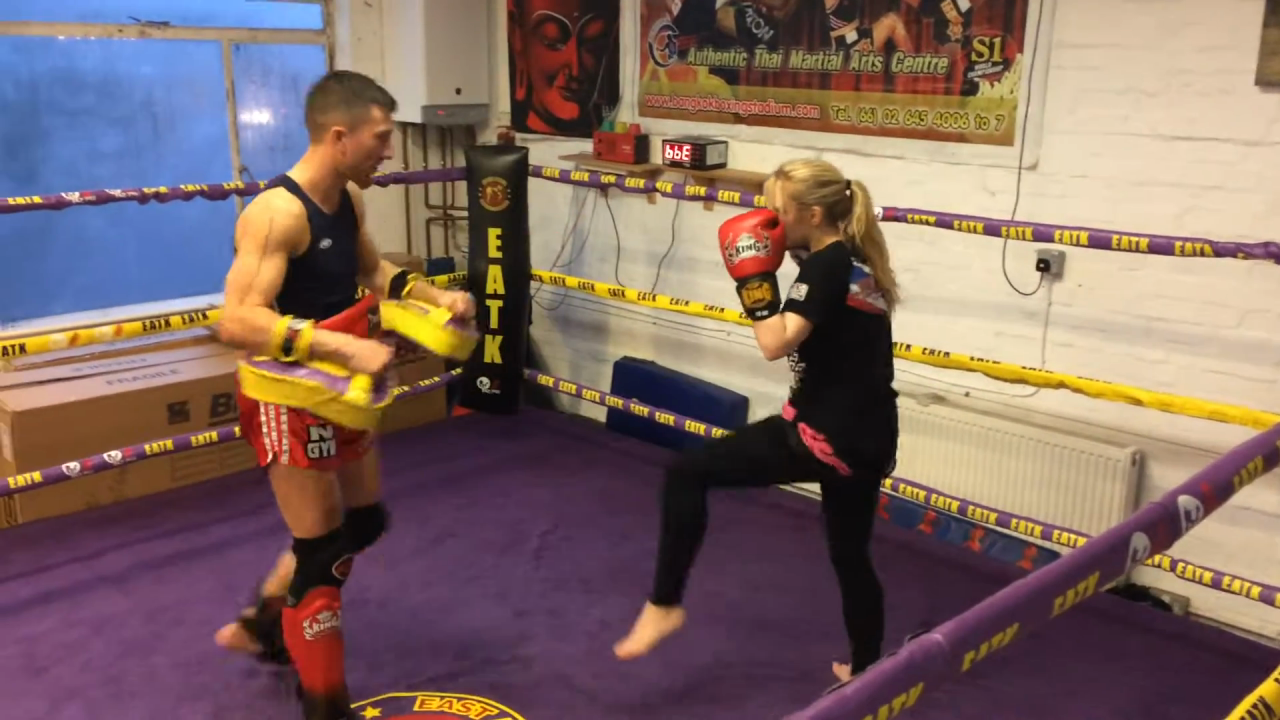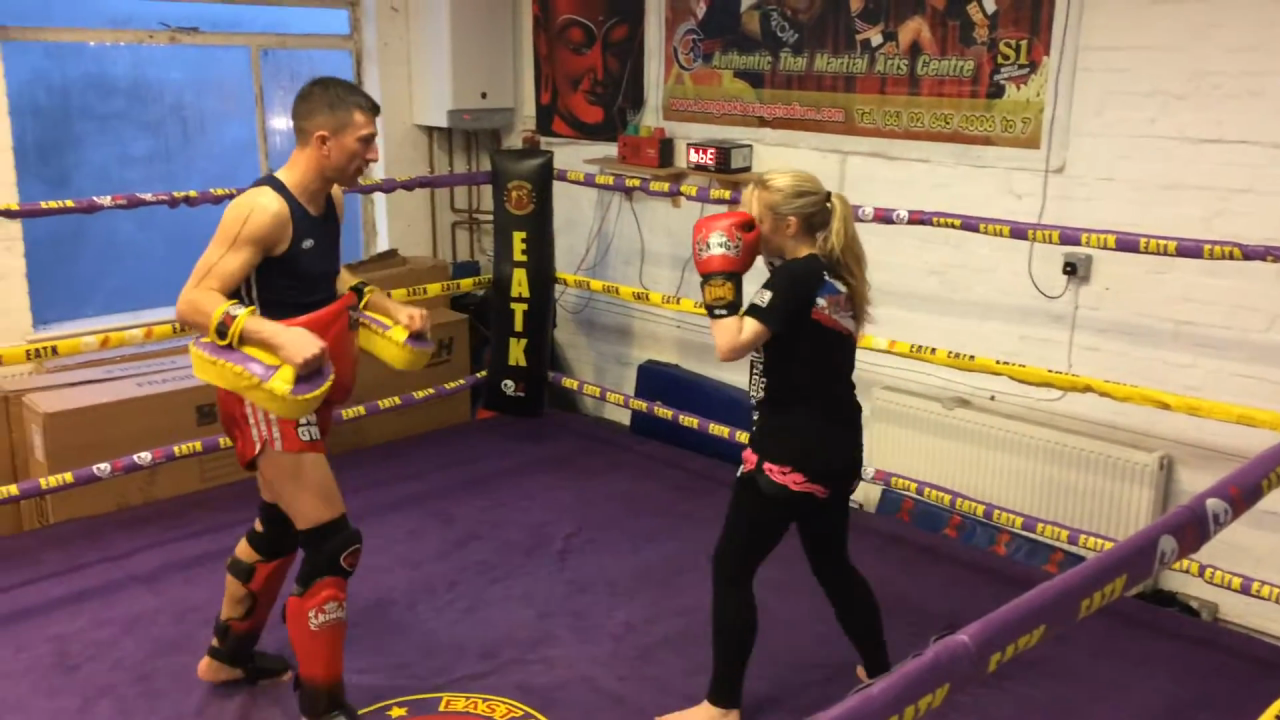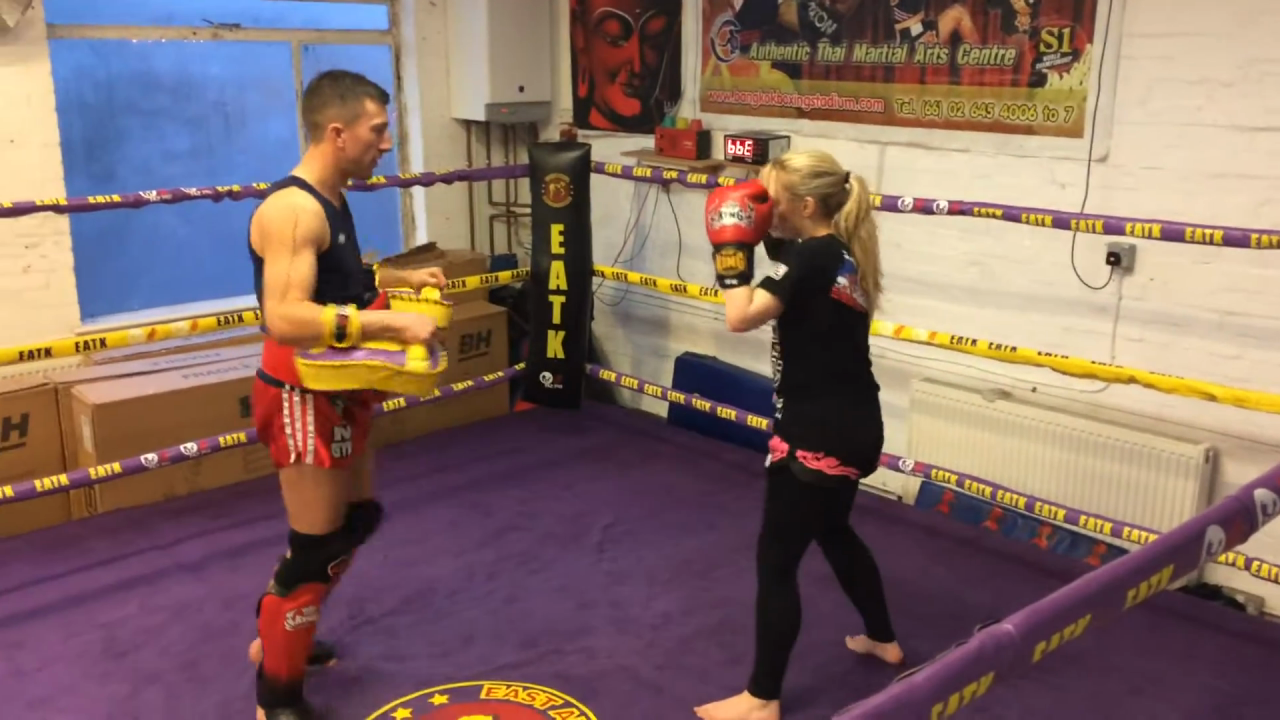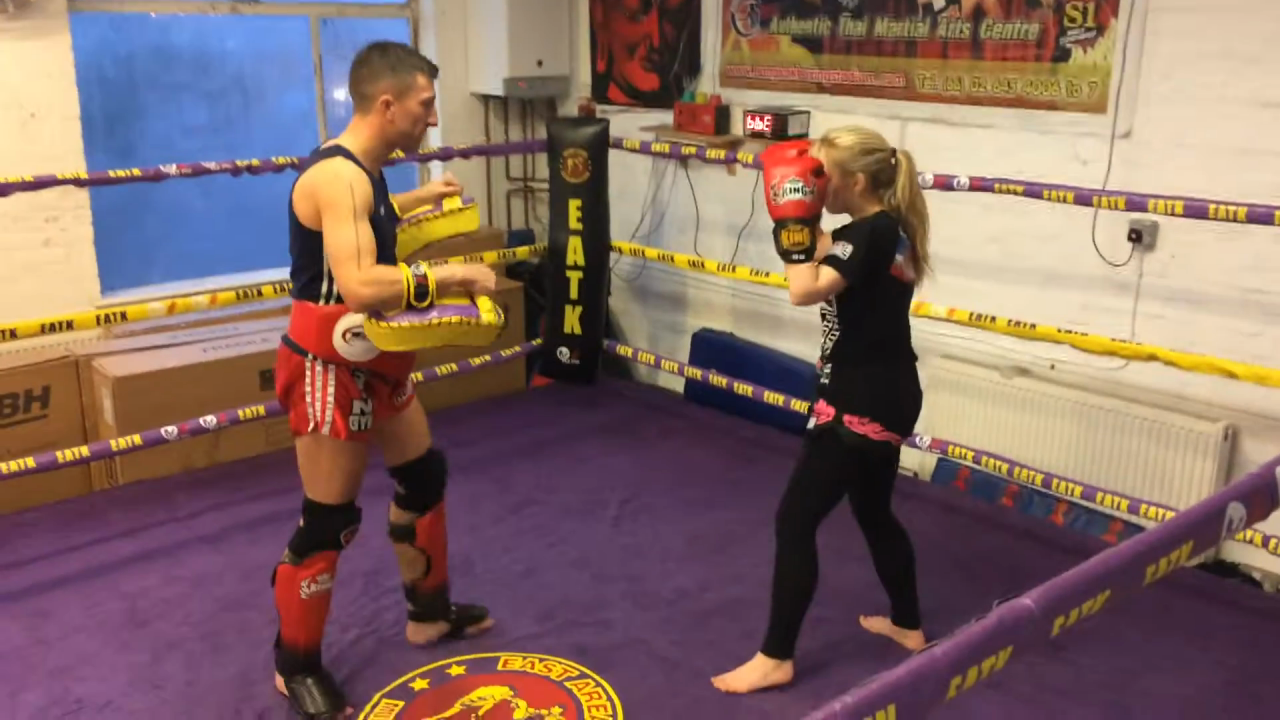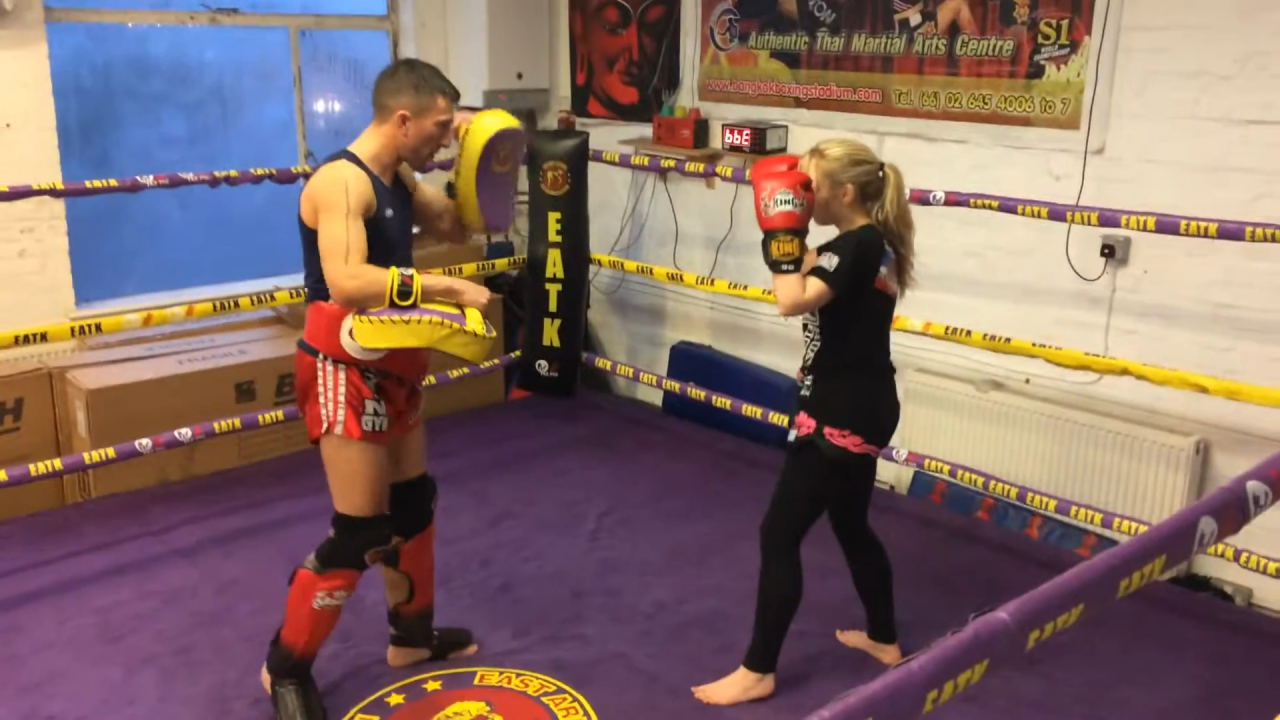
dt=0.3s
person 1, frame 1
left shoulder: (348, 197)
right shoulder: (278, 212)
left elbow: (372, 268)
right elbow: (238, 319)
left wrist: (434, 295)
right wrist: (345, 347)
right hip: (289, 400)
left knee: (361, 520)
right knee: (321, 554)
left ankle: (259, 621)
person 1, frame 2
left shoulder: (331, 200)
right shoulder: (263, 210)
right elbow: (192, 303)
left wrist: (391, 308)
right wrist: (277, 335)
left knee: (280, 527)
right knee: (333, 545)
left ankle: (230, 651)
person 1, frame 3
left shoulder: (328, 197)
right shoulder: (293, 209)
right elbow: (288, 318)
left wrist: (397, 277)
right wrist: (391, 321)
left hip: (342, 391)
right hip: (304, 398)
left knee: (357, 518)
right knee: (315, 549)
left ankle: (278, 635)
person 1, frame 4
left shoulder: (361, 167)
right shoulder: (338, 177)
right elbow: (362, 286)
left wrist: (419, 198)
right wrist: (457, 277)
left hip: (374, 358)
right hip: (329, 366)
left knee: (424, 476)
right knee: (329, 522)
left ankle: (429, 610)
right ankle: (296, 666)
person 1, frame 5
left shoulder: (397, 178)
right shoulder: (342, 180)
left elbow: (456, 227)
right elbow: (346, 282)
right wrist: (450, 286)
left hip: (390, 368)
right hip: (344, 374)
left knee: (413, 503)
right knee: (360, 534)
left ankle: (412, 634)
person 2, frame 1
left shoulder: (825, 266)
right shoulder: (859, 261)
left elbow: (775, 342)
left wrist: (752, 275)
left hip: (822, 431)
right hip: (870, 436)
left knee: (687, 474)
right knee: (851, 554)
left ankle: (664, 605)
right ankle: (864, 671)
person 2, frame 2
left shoulder: (794, 278)
right shoulder: (832, 274)
left elbow: (729, 345)
left wrist: (718, 276)
right wrist: (764, 266)
left hip: (790, 453)
right hip: (837, 449)
left knee: (730, 568)
right knee: (831, 562)
right ankle: (880, 673)
person 2, frame 3
left shoulder: (812, 256)
right shoulder: (843, 253)
left elbow: (741, 316)
left wrist: (730, 245)
right wrist: (774, 241)
left hip: (817, 434)
right hip: (853, 426)
left knee: (776, 560)
right knee: (834, 531)
right ankle: (883, 639)
person 2, frame 4
left shoulder: (870, 234)
right shoulder: (888, 228)
left elbow: (805, 289)
right elbow: (827, 261)
left wrist: (791, 219)
right wrist: (805, 217)
left hip: (860, 402)
right hip: (887, 397)
left knee: (796, 520)
right knee: (873, 510)
left ankle: (775, 659)
right ankle: (907, 624)
person 2, frame 5
left shoulder: (858, 248)
right shoulder: (871, 243)
left elbow: (793, 299)
right elbow: (811, 275)
left wrist: (780, 229)
right wrist: (789, 228)
left hip: (840, 415)
right hip: (863, 409)
left knee: (779, 535)
right knee: (851, 525)
left ankle: (757, 672)
right ankle: (882, 639)
